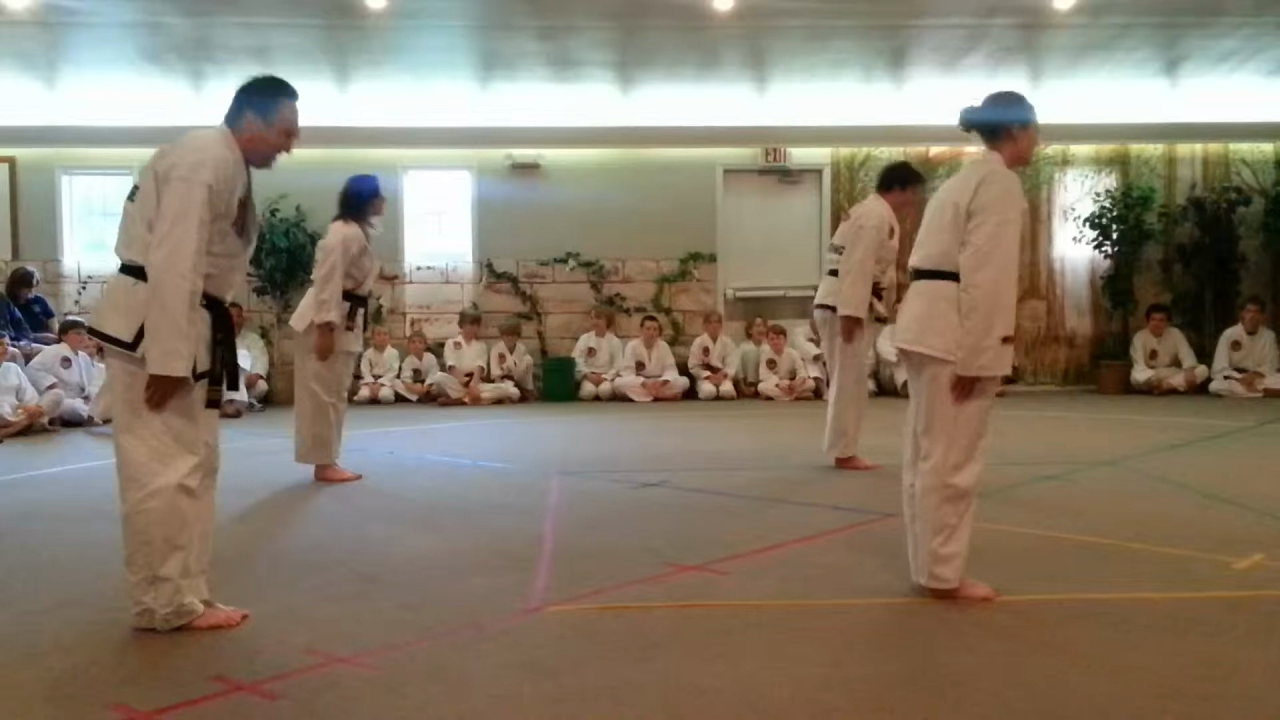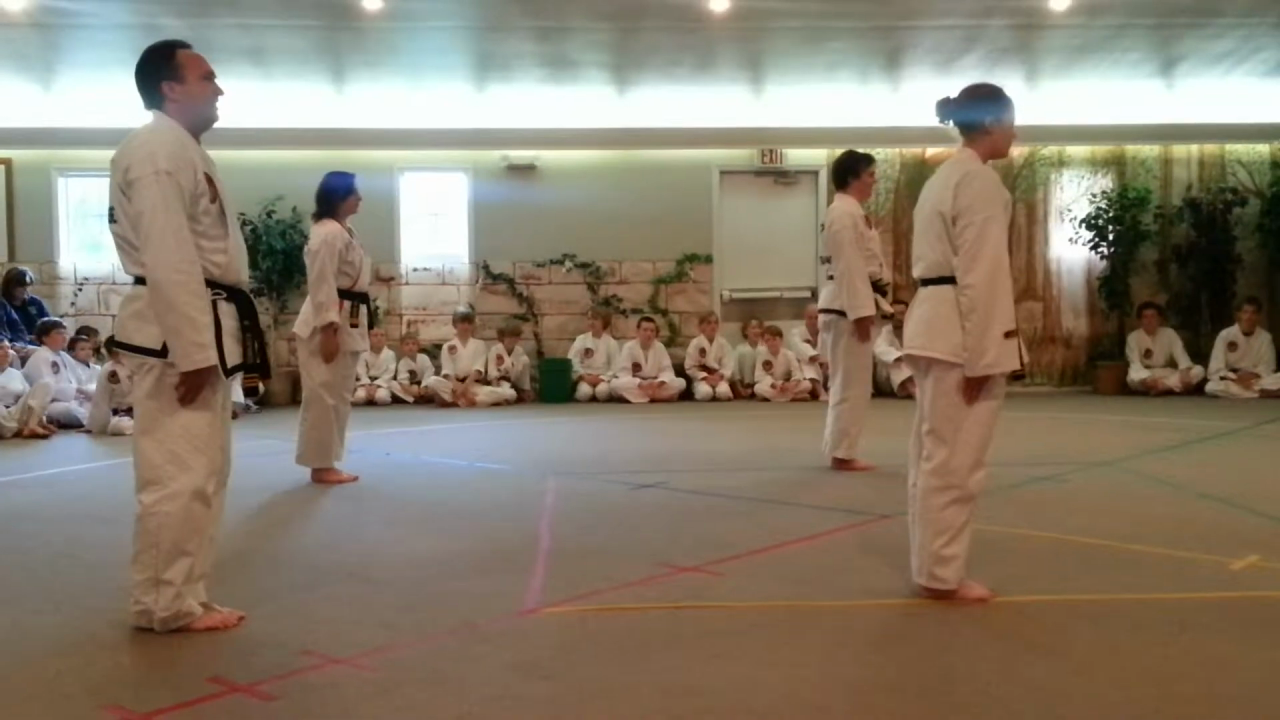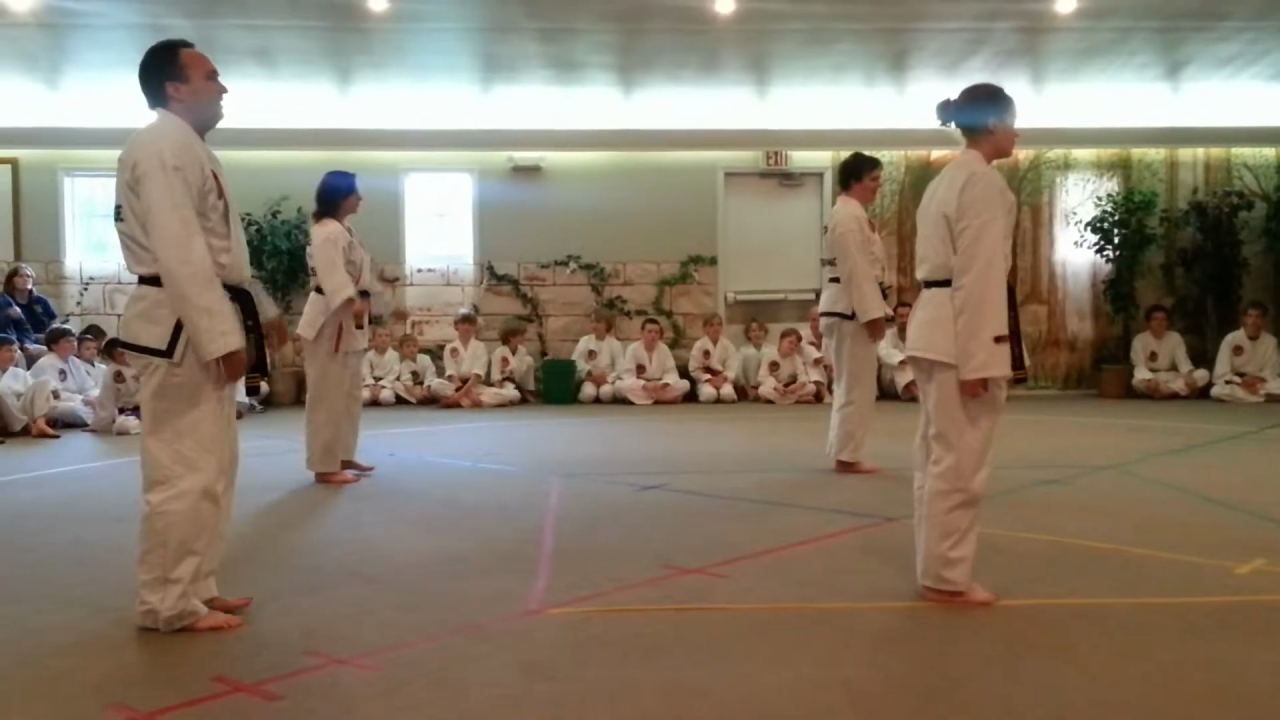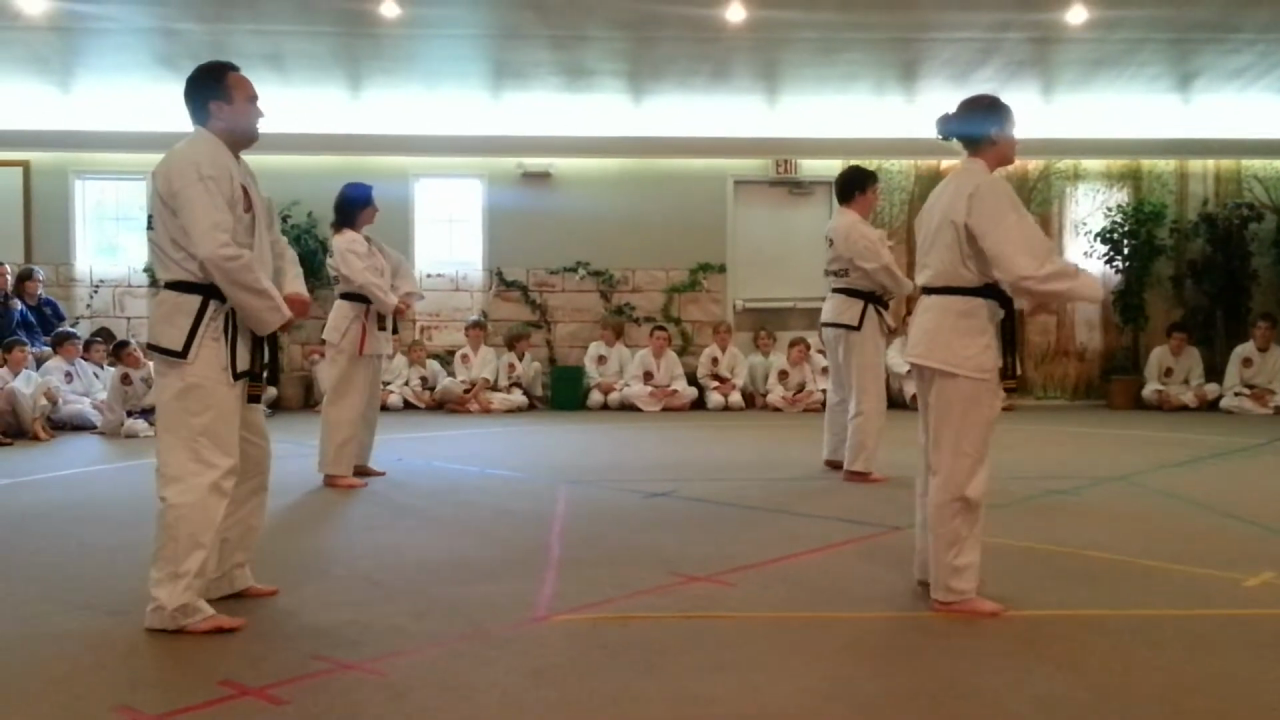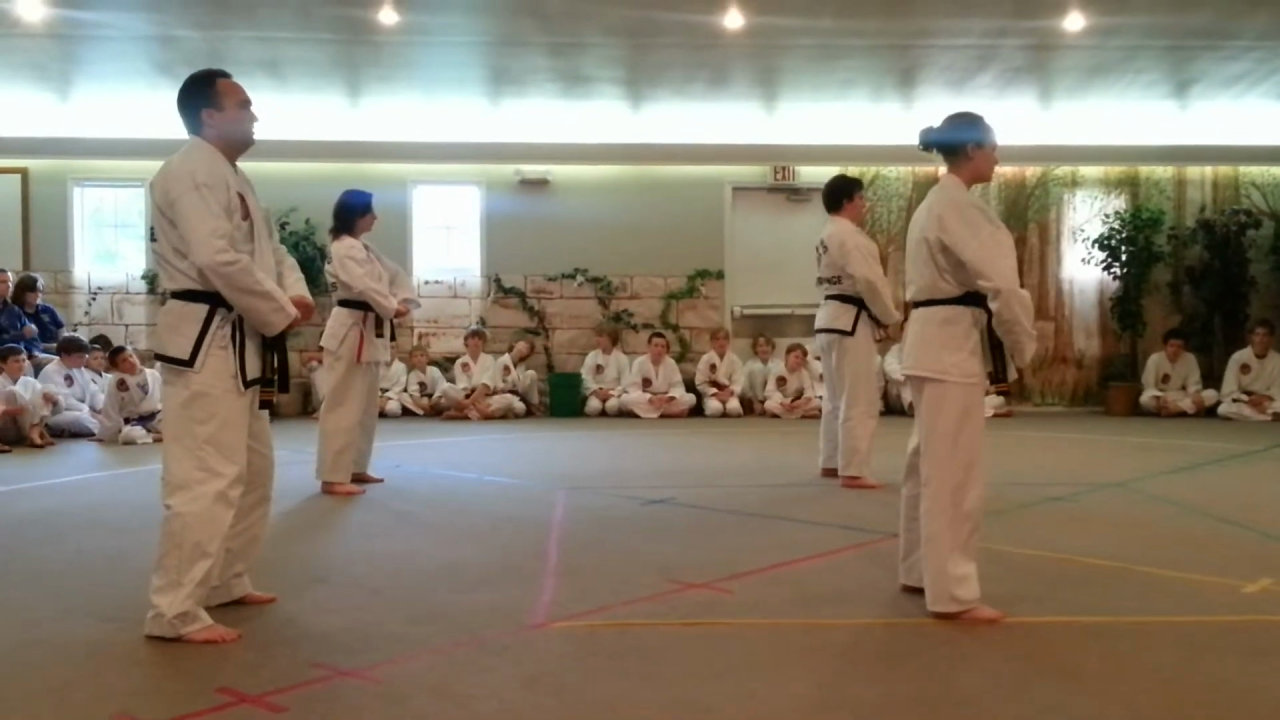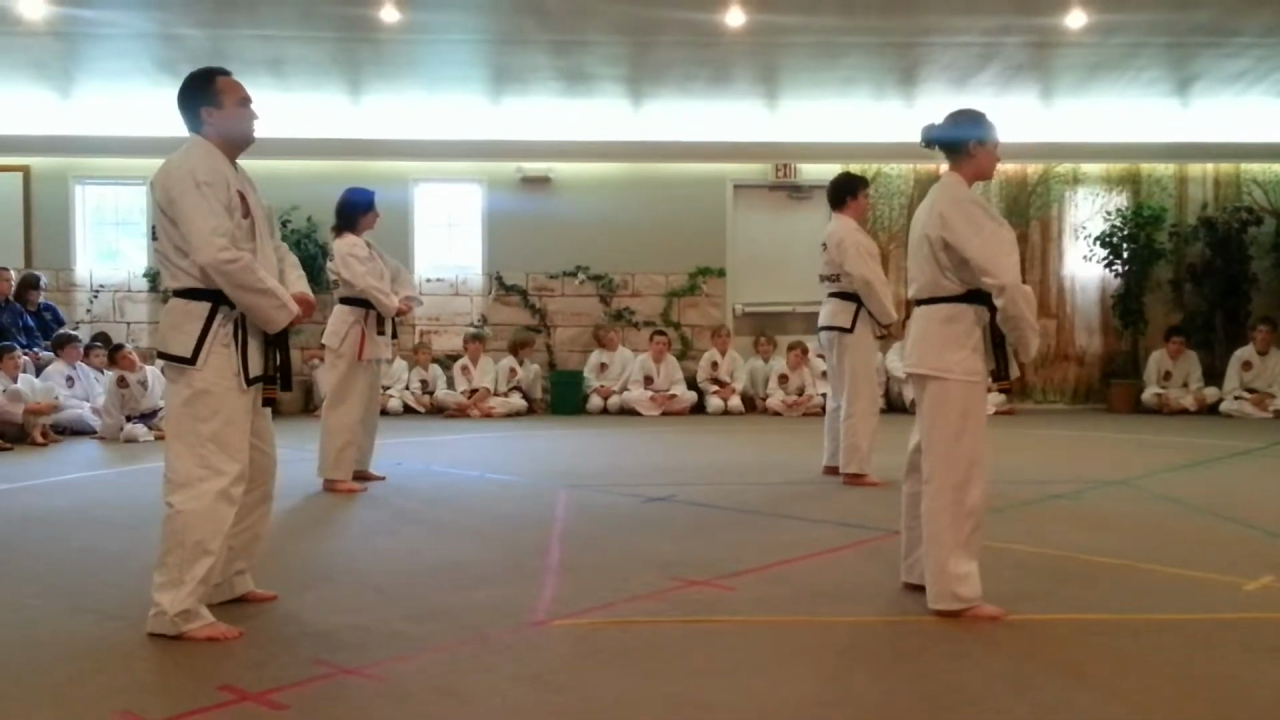
dt=0.7s
person 1, frame 1
left shoulder: (226, 167)
right shoulder: (204, 160)
right elbow: (171, 266)
left wrist: (185, 353)
right wrist: (167, 361)
left hip: (183, 326)
right hip: (149, 330)
left knee: (194, 464)
right knee: (164, 470)
left ankle: (183, 594)
right ankle: (165, 603)
person 1, frame 2
left shoulder: (183, 148)
right shoulder: (156, 150)
right elbow: (169, 263)
right wrist: (193, 351)
left hip: (201, 327)
right hip: (175, 332)
left knee: (202, 471)
right knee: (178, 474)
left ankle: (180, 595)
right ankle: (164, 604)
person 1, frame 3
left shoulder: (186, 148)
right shoulder: (163, 148)
right elbow: (180, 254)
left wrist: (260, 310)
right wrist: (222, 338)
left hip: (201, 329)
right hip: (178, 331)
left knee: (211, 467)
right knee: (185, 472)
left ankle: (195, 588)
right ankle: (169, 605)
person 1, frame 4
left shoulder: (235, 168)
right shoulder: (194, 162)
left elbow: (271, 242)
right elbow: (219, 253)
left wrist: (293, 290)
right wrist: (274, 313)
left hip: (230, 334)
right hip: (197, 333)
left knee: (247, 461)
right knee: (201, 469)
left ankle: (225, 574)
right ankle: (176, 603)
person 1, frame 5
left shoulder: (232, 177)
right shoulder: (190, 172)
left elbow: (269, 249)
right elbow: (218, 260)
left wrist: (295, 293)
right wrist: (280, 314)
left hip: (236, 341)
right hip: (205, 342)
left knee: (251, 469)
right knee: (206, 478)
left ankle: (225, 582)
right ankle: (175, 611)
person 1, frame 6
left shoulder: (233, 175)
right shoulder: (189, 170)
left elbow: (270, 246)
right elbow: (219, 258)
left wrist: (297, 290)
right wrist: (282, 311)
left hip: (239, 340)
right hip: (208, 339)
left knee: (253, 468)
right knee: (207, 476)
left ankle: (226, 579)
right ankle: (177, 609)
person 2, frame 1
left shoulder: (968, 177)
right shoulder: (1001, 182)
right elbow: (985, 276)
right wrist: (976, 357)
left hip: (926, 319)
right hip: (952, 326)
left knee: (929, 451)
right knee: (950, 456)
left ankle: (932, 566)
right ankle: (943, 575)
person 2, frame 2
left shoulder: (943, 177)
right shoulder: (979, 179)
right elbow: (981, 274)
right wrist: (982, 356)
left hip: (933, 322)
right hip: (962, 330)
left knee: (934, 453)
right knee: (955, 458)
left ankle: (933, 567)
right ankle: (941, 575)
person 2, frame 3
left shoulder: (946, 179)
right shoulder: (983, 180)
right elbow: (979, 275)
right wrist: (979, 357)
left hip: (934, 324)
right hip: (964, 332)
left knee: (939, 457)
right knee: (960, 461)
left ankle: (938, 570)
right ankle: (946, 578)
person 2, frame 4
left shoulder: (946, 188)
right shoulder: (986, 188)
right elbow: (1026, 265)
right wrist: (1087, 285)
left hip: (936, 327)
right hip: (962, 335)
left knee: (942, 461)
right knee: (959, 466)
left ankle: (936, 566)
right ankle: (952, 587)
person 2, frame 5
left shoulder: (934, 204)
right shoulder: (959, 205)
right elbow: (999, 281)
right wrist: (1022, 343)
left hip: (933, 339)
right hip: (952, 345)
left knee: (929, 464)
right knee: (954, 471)
left ankle: (920, 570)
right ankle: (951, 594)
person 2, frame 6
left shoulder: (935, 201)
right shoulder: (961, 203)
right elbow: (1004, 279)
right wrist: (1026, 340)
left hip: (934, 336)
right hip: (953, 342)
left knee: (930, 462)
right knee: (955, 468)
left ankle: (922, 567)
right ankle: (953, 591)
person 3, frame 1
left shoulder: (872, 212)
right shoulder: (876, 216)
right elbow: (857, 267)
right wrist: (851, 313)
left hip: (843, 303)
right hip: (843, 305)
left knee: (851, 381)
right knee: (849, 382)
left ankle: (843, 449)
right ankle: (843, 453)
person 3, frame 2
left shoulder: (847, 211)
right shoulder: (846, 213)
right elbow: (850, 267)
left wrist: (861, 308)
right wrist: (861, 311)
left hip: (843, 304)
right hip: (848, 306)
left knee: (847, 382)
right knee: (852, 384)
left ankle: (839, 449)
right ankle: (842, 453)
person 3, frame 3
left shoulder: (849, 213)
right shoulder: (850, 216)
right elbow: (856, 271)
left wrist: (873, 309)
right wrist: (873, 313)
left hip: (844, 305)
right hip: (850, 308)
left knee: (850, 385)
right knee: (856, 386)
left ankle: (843, 451)
right ankle: (846, 456)
person 3, frame 4
left shoulder: (838, 225)
right shoulder: (855, 228)
right elbow: (882, 267)
left wrist: (891, 287)
right wrist: (906, 287)
left hip: (839, 310)
right hip: (856, 315)
left knee: (842, 390)
right knee: (867, 395)
left ankle: (836, 453)
right ankle: (857, 465)
person 3, frame 5
left shoulder: (828, 236)
right shoulder: (850, 236)
right elbow: (870, 281)
left wrist: (880, 317)
right wrist: (889, 317)
left hip: (831, 318)
right hip: (850, 321)
left knee: (836, 397)
right knee: (858, 401)
left ankle: (832, 462)
right ankle: (852, 471)
person 3, frame 6
left shoulder: (833, 232)
right shoulder: (850, 233)
right elbow: (867, 280)
left wrist: (880, 316)
right wrist: (888, 317)
left hip: (835, 316)
right hip: (852, 319)
left knee: (841, 395)
right knee: (860, 398)
left ankle: (835, 460)
right ankle: (854, 468)
person 4, frame 1
left shoulder: (361, 232)
right shoulder: (344, 234)
right elbow: (327, 283)
right wrist: (325, 329)
left hip: (344, 321)
right hip: (325, 321)
left knee: (335, 393)
right knee: (321, 393)
left ankle: (327, 460)
right ankle: (323, 464)
person 4, frame 2
left shoulder: (345, 231)
right shoulder: (327, 234)
right elbow: (321, 286)
left wrist: (364, 326)
right wrist: (328, 331)
left hip: (347, 323)
right hip: (328, 323)
left knee: (339, 396)
right knee: (324, 396)
left ankle: (326, 463)
right ankle: (320, 466)
person 4, frame 3
left shoulder: (343, 232)
right shoulder: (328, 233)
left elbow: (358, 278)
right elbow: (332, 275)
right wrist: (351, 302)
left hip: (346, 320)
right hip: (329, 323)
left knee: (349, 394)
right knee: (329, 396)
left ankle: (342, 456)
right ankle: (325, 466)
person 4, frame 4
left shoulder: (368, 243)
right shoulder: (345, 242)
left elbow: (399, 266)
right elbow: (365, 279)
left wrist: (405, 296)
right wrist: (391, 304)
left hip: (371, 326)
right hip: (352, 325)
left knee: (369, 398)
right knee: (346, 397)
left ankle: (356, 461)
right ankle: (335, 470)
person 4, frame 5
left shoulder: (364, 249)
right shoulder: (344, 248)
left elbow: (396, 275)
right elbow: (364, 285)
left wrist: (404, 301)
right wrist: (392, 309)
left hip: (368, 332)
right hip: (350, 331)
left knee: (367, 405)
right knee: (343, 404)
left ankle: (355, 468)
right ankle: (332, 477)
person 4, frame 6
left shoulder: (367, 247)
right shoulder: (346, 246)
left elbow: (397, 273)
right elbow: (366, 283)
left wrist: (406, 299)
right wrist: (394, 307)
left hip: (370, 329)
right hip: (352, 329)
left knee: (368, 402)
right knee: (344, 402)
left ankle: (356, 466)
right ankle: (334, 475)
